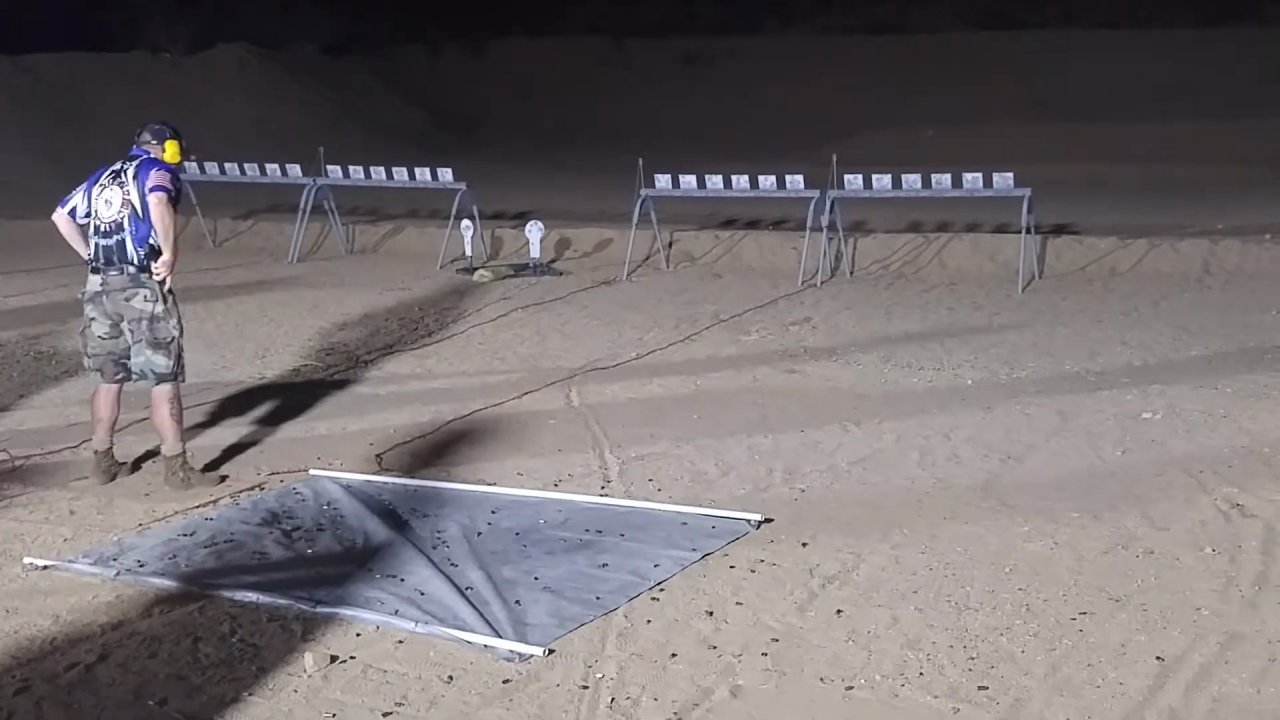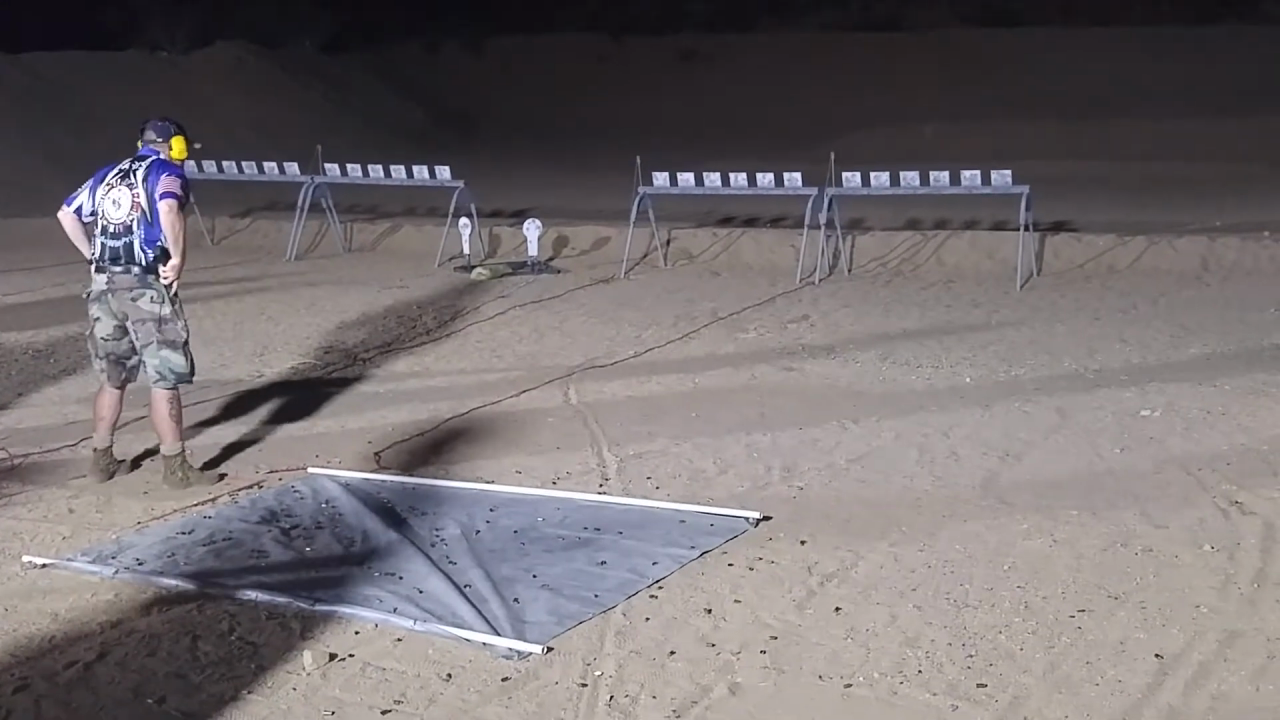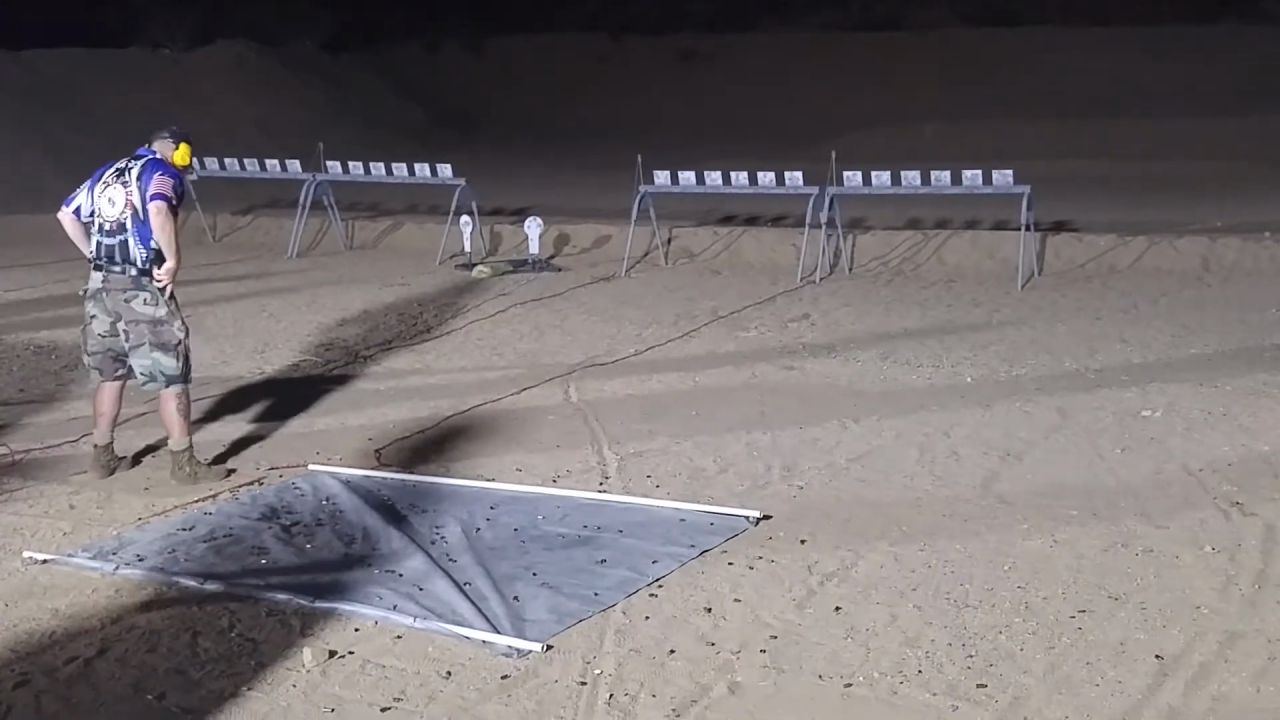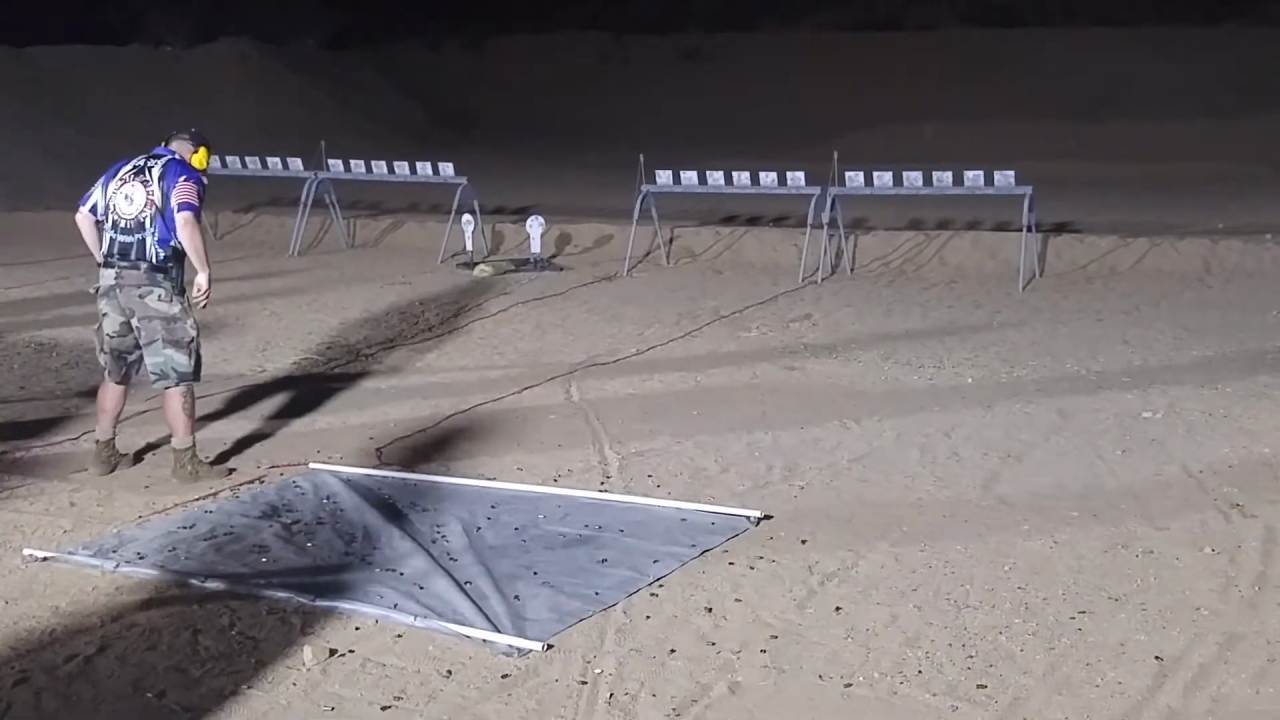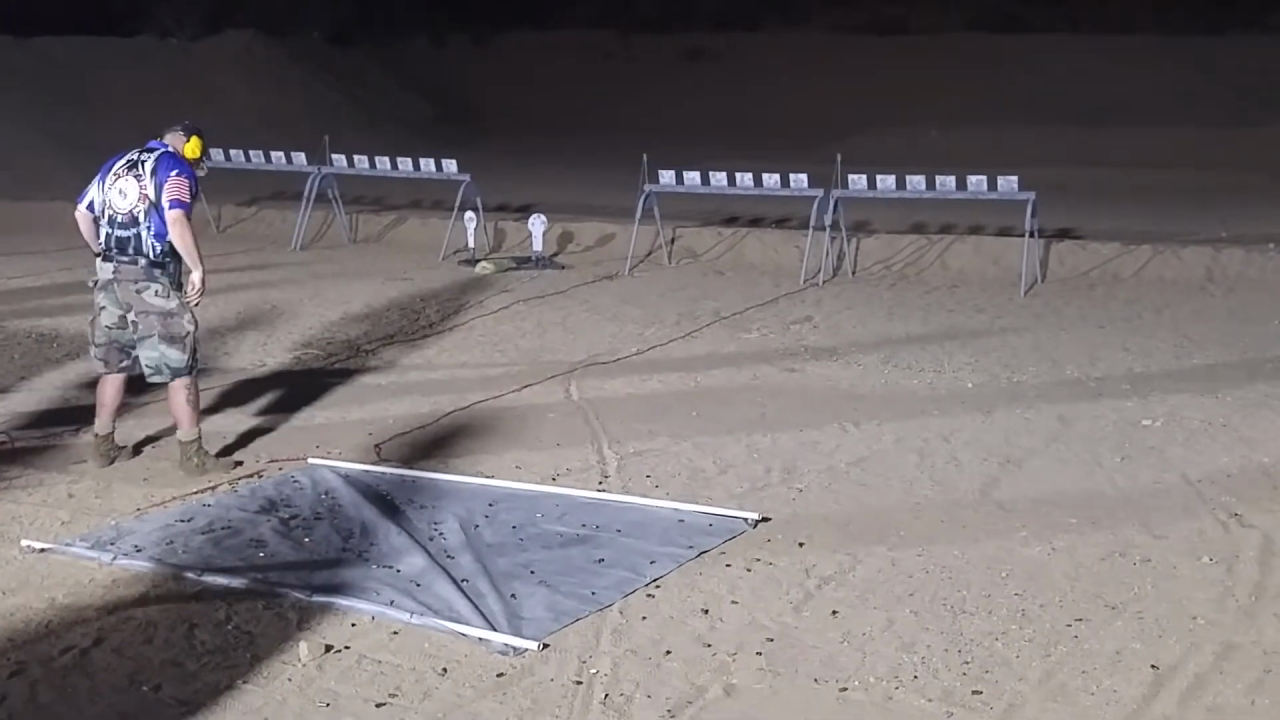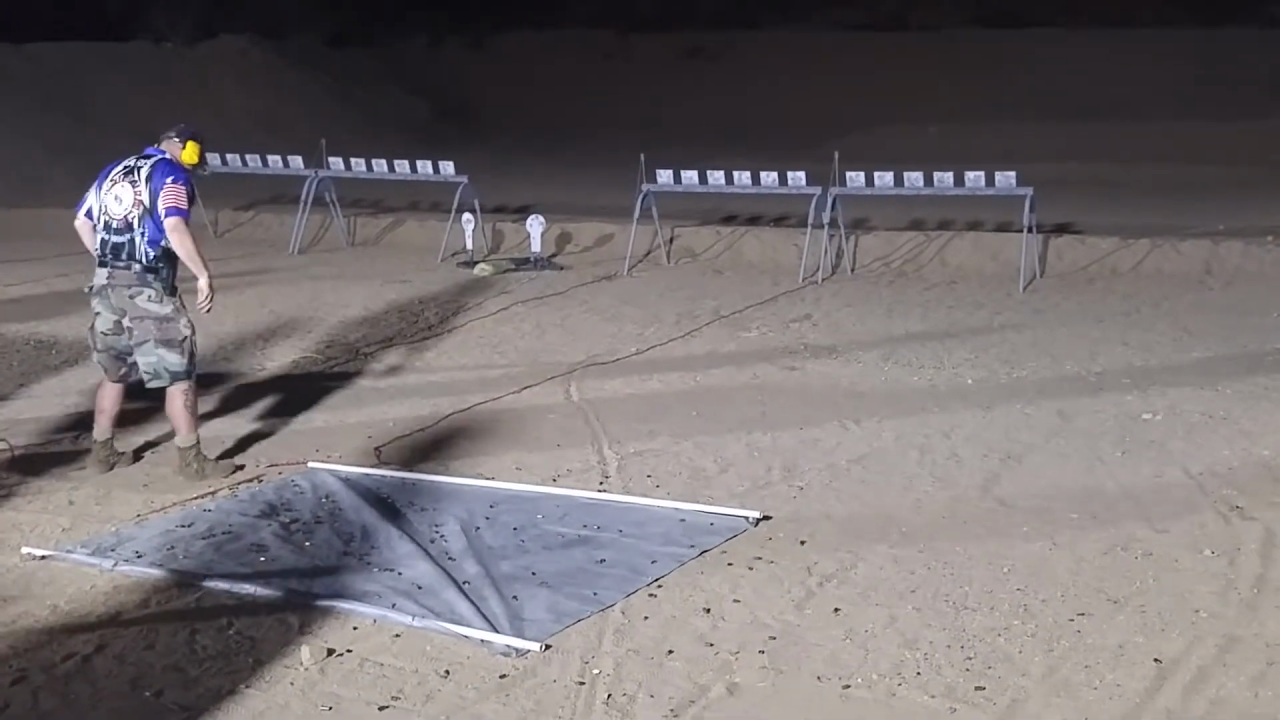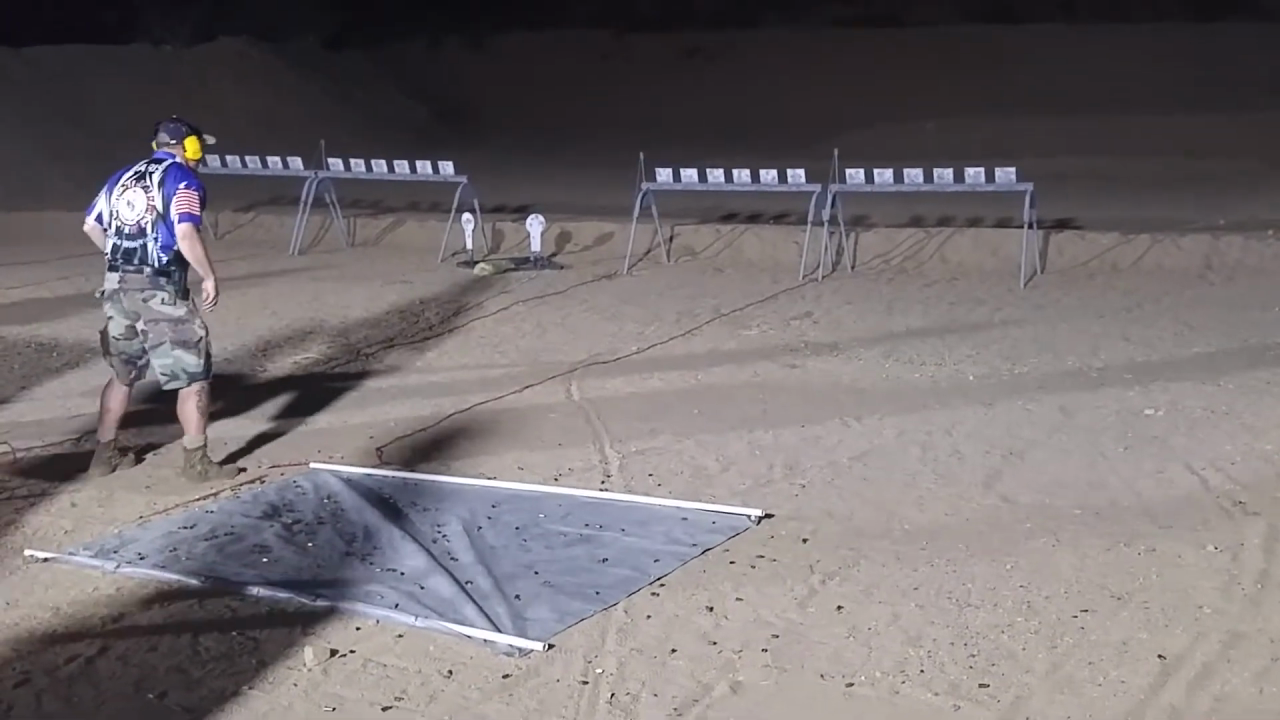
dt=0.4s
person 1, frame 1
left shoulder: (103, 176)
right shoulder: (158, 170)
left elbow: (62, 215)
right elbow: (159, 202)
left wrist: (90, 258)
right wrist: (170, 255)
left hip: (100, 285)
right hip: (141, 284)
left knee: (108, 378)
right knee: (163, 379)
left ankle: (103, 461)
right ankle: (177, 468)
person 1, frame 2
left shoulder: (109, 174)
right shoulder: (168, 172)
left elbow: (67, 213)
right elbow: (168, 210)
left wrist: (93, 257)
right wrist: (178, 259)
left hip: (105, 284)
right hip: (147, 286)
left knee: (113, 378)
right knee: (167, 378)
left ankle: (102, 460)
right ankle: (176, 468)
person 1, frame 3
left shoulder: (106, 173)
right shoulder: (164, 172)
left elbow: (67, 215)
right elbow: (158, 211)
right wrist: (172, 260)
left hip: (101, 283)
right hip: (142, 286)
left knee: (110, 372)
right knee: (171, 375)
left ankle: (103, 456)
right ankle: (184, 462)
person 1, frame 4
left shoulder: (121, 170)
right shoulder: (184, 175)
left elbow: (84, 216)
right elbow: (185, 222)
right wrist: (204, 271)
left hip: (112, 281)
right hip: (155, 284)
left knee: (116, 371)
right knee: (179, 375)
left ankle: (103, 452)
right ankle: (186, 462)
person 1, frame 5
left shoulder: (116, 164)
right shoulder: (177, 168)
left elbow: (82, 213)
right elbow: (176, 220)
right wrist: (197, 269)
left hip: (110, 275)
right hip: (153, 279)
left knee: (114, 363)
right knee: (179, 369)
left ankle: (103, 446)
right ankle: (192, 454)
person 1, frame 6
left shoulder: (114, 170)
right shoulder: (173, 174)
left elbow: (82, 222)
right elbow: (174, 228)
right wrist: (204, 275)
left hip: (106, 282)
right hip: (148, 286)
left knee: (115, 371)
right knee: (179, 373)
left ankle: (102, 452)
right ankle: (192, 460)
person 1, frame 7
left shoulder: (123, 176)
right shoulder: (184, 179)
left elbow: (91, 226)
right elbow: (185, 233)
right wrist: (209, 277)
left hip: (116, 284)
right hip: (159, 288)
left knee: (122, 373)
right knee: (193, 374)
left ankle: (105, 454)
right ankle: (196, 462)
